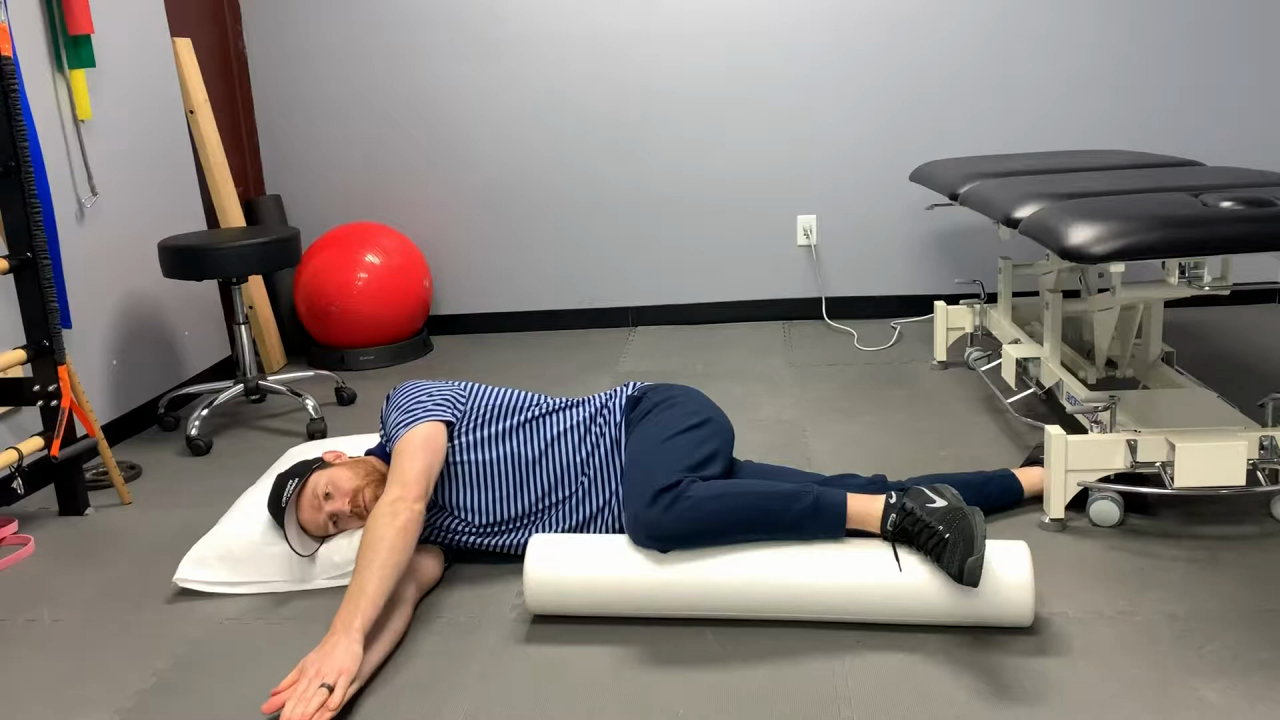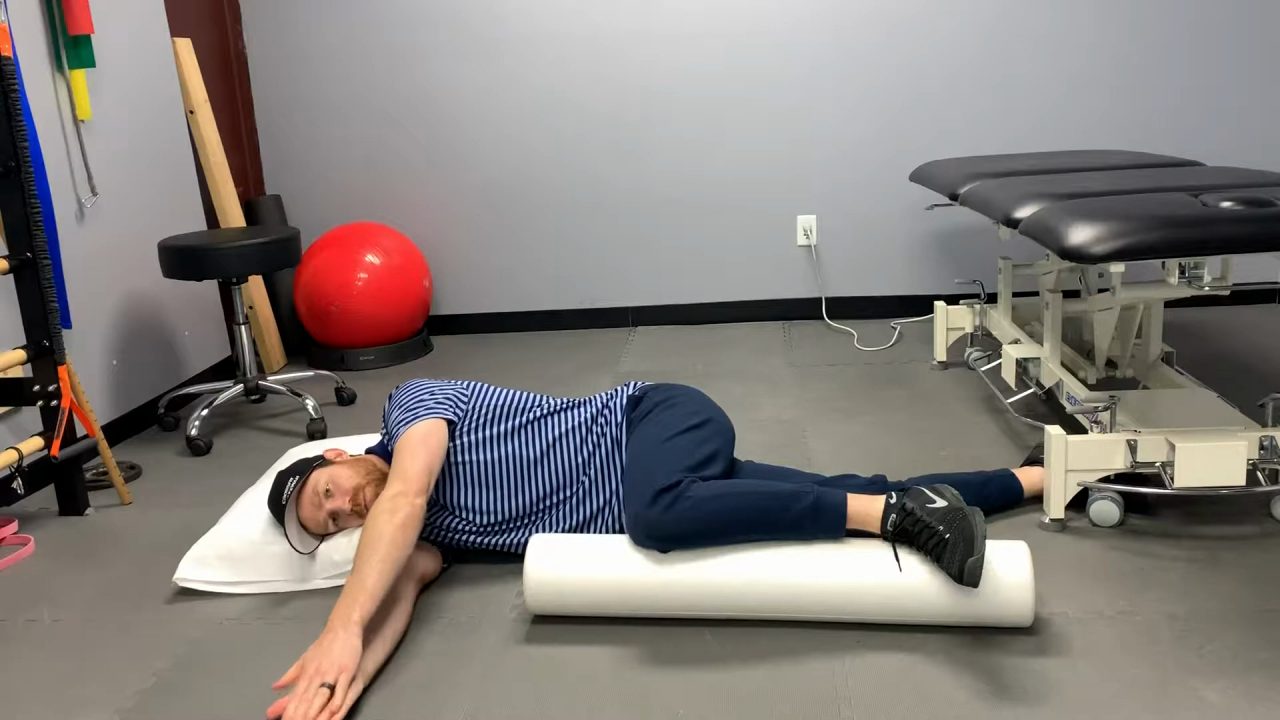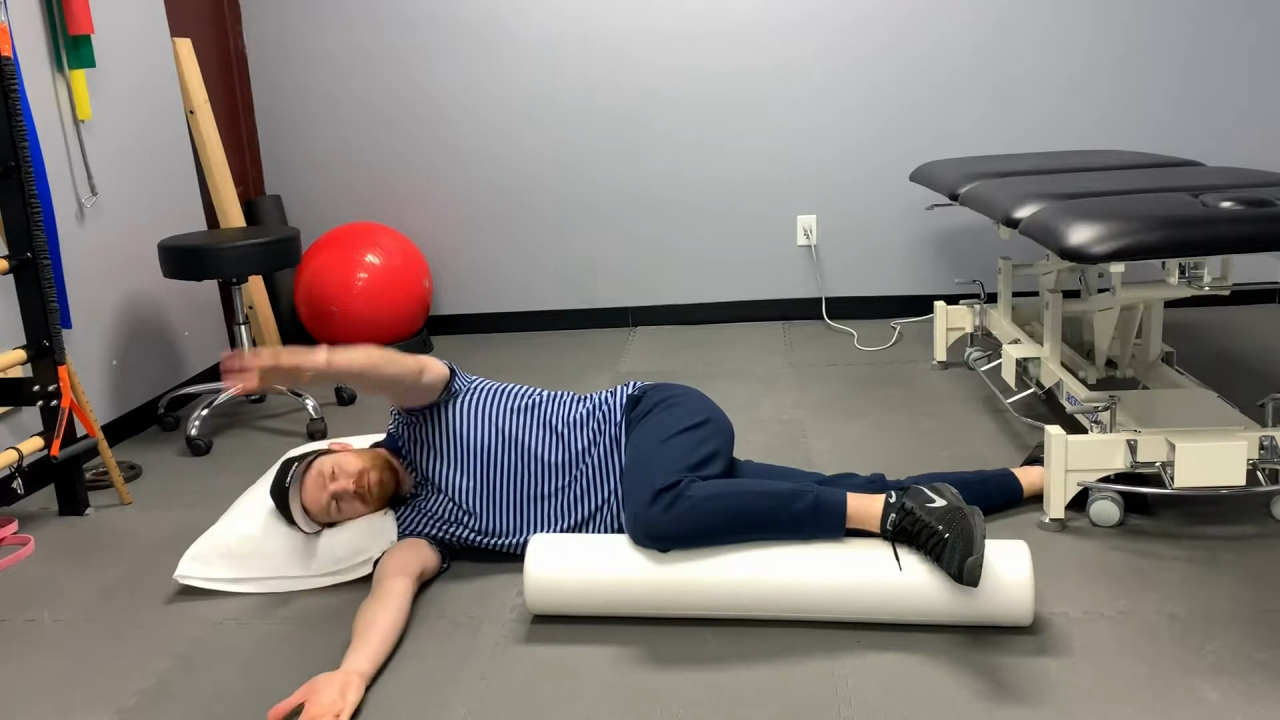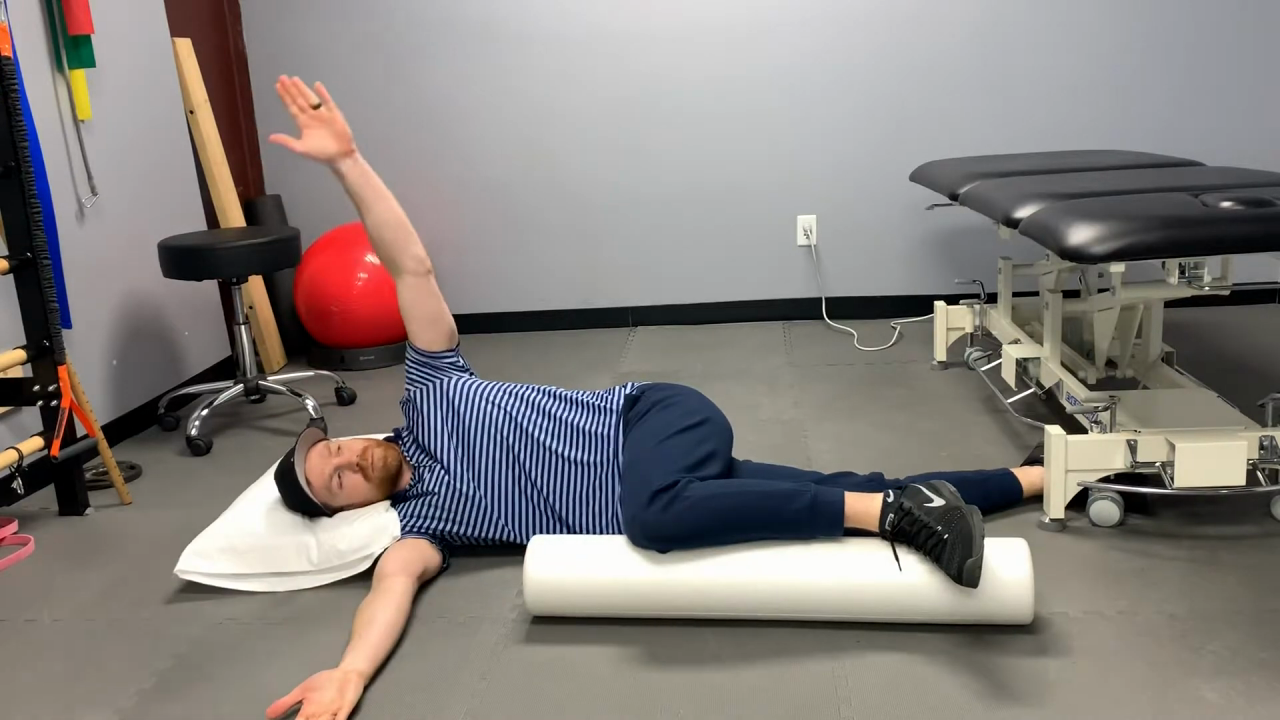
dt=0.4s
person 1, frame 1
left shoulder: (410, 402)
right shoulder: (434, 531)
left elbow: (402, 501)
right elbow: (406, 585)
left wrist: (342, 636)
left hip: (657, 419)
right hip: (657, 496)
left knee: (659, 511)
right knee: (849, 500)
left ankle: (901, 509)
right ankle: (1041, 473)
person 1, frame 2
left shoulder: (411, 403)
right shoulder: (431, 530)
left elbow: (406, 494)
right elbow: (400, 583)
left wrist: (340, 626)
left hip: (656, 422)
right hip: (644, 509)
left knee: (660, 512)
right knee: (849, 498)
left ankle: (899, 509)
right ankle: (1040, 475)
person 1, frame 3
left shoulder: (421, 424)
right shoulder: (425, 528)
left elbow: (409, 370)
right elbow: (395, 569)
left wrist: (307, 361)
left hip: (651, 426)
right hip: (635, 522)
right knee: (843, 495)
left ankle: (897, 508)
right ankle: (1034, 477)
person 1, frame 4
left shoulder: (429, 392)
right shoulder: (423, 517)
left elbow: (412, 268)
right elbow: (394, 582)
left wrist: (347, 159)
left hip: (658, 418)
right hip: (651, 506)
left knee: (657, 512)
right knee: (843, 501)
left ankle: (899, 508)
right ankle: (1041, 476)
